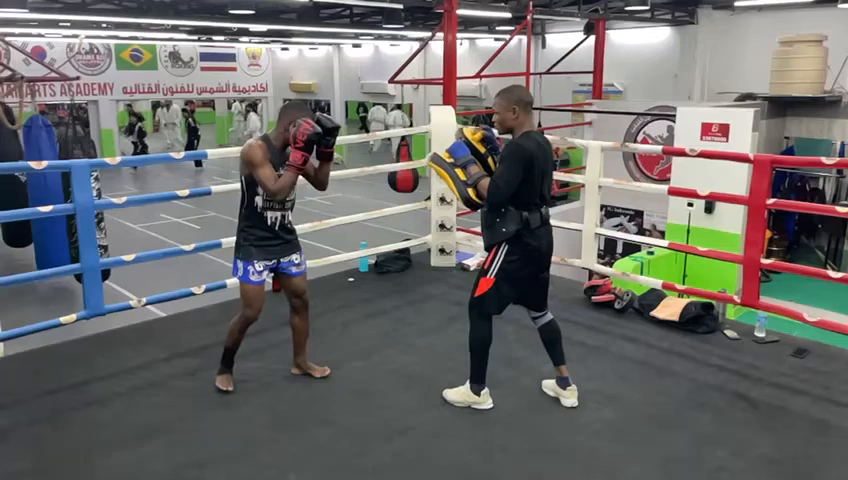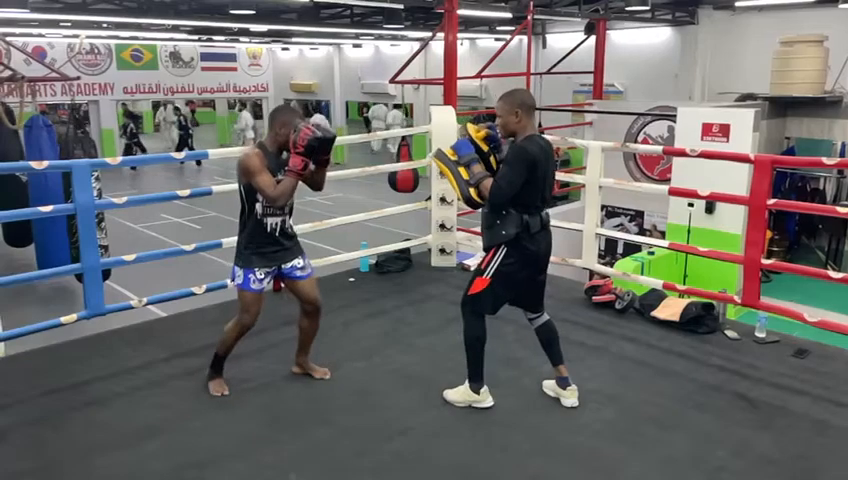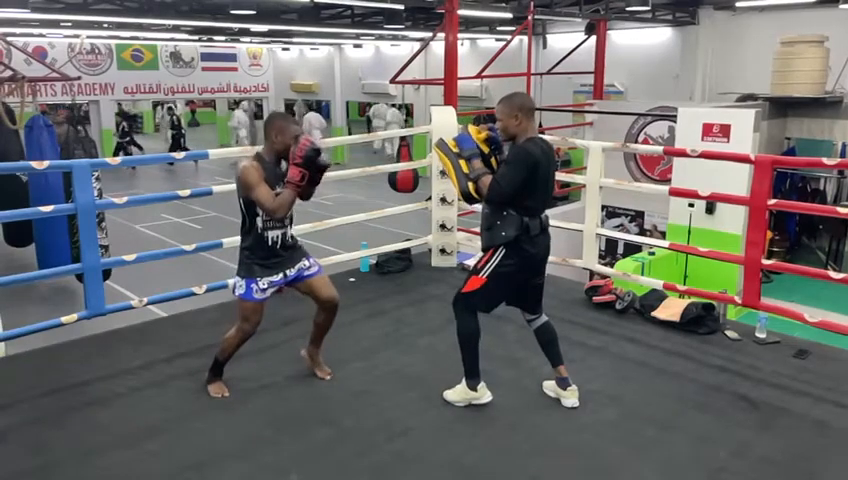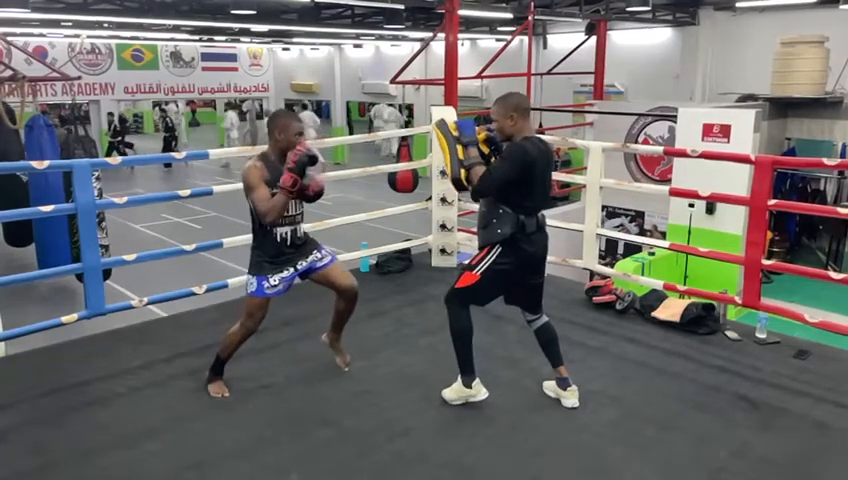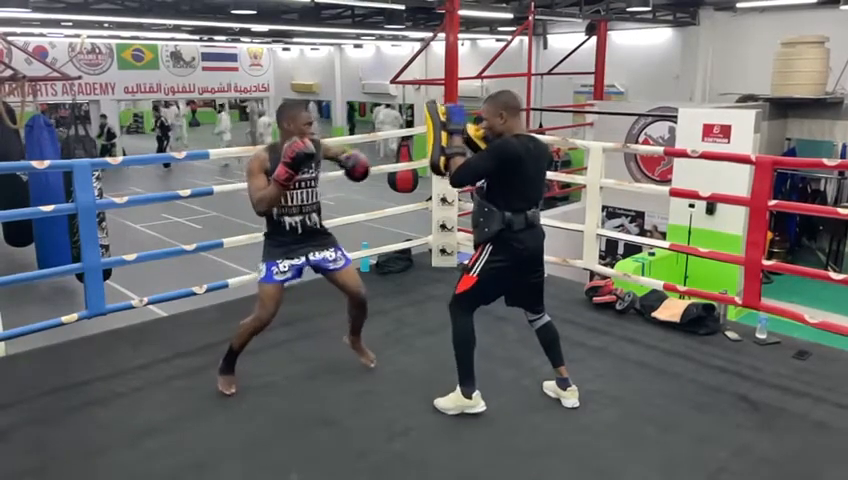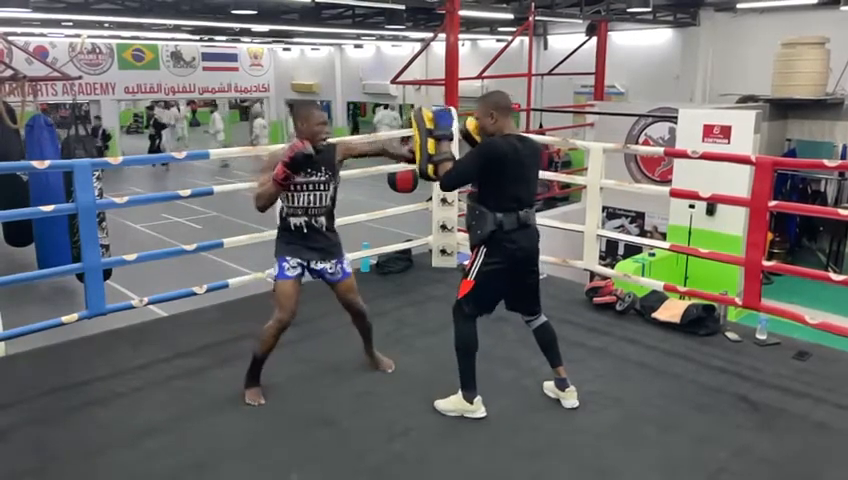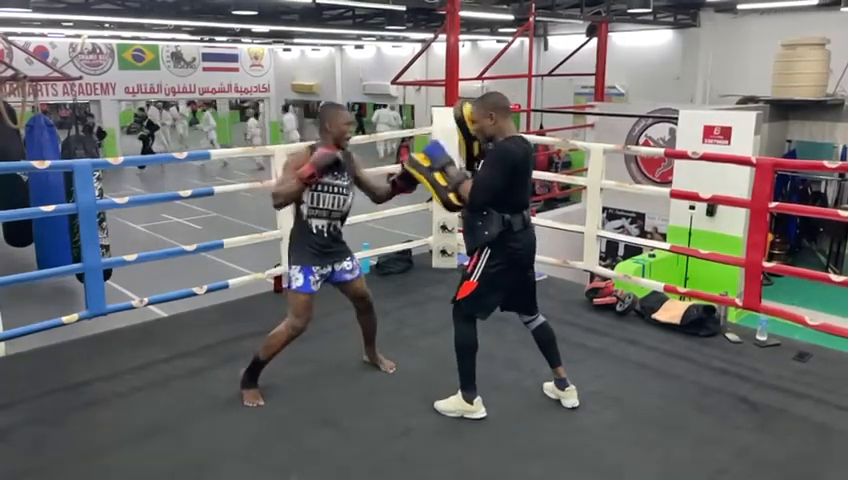
dt=0.7s
person 1, frame 1
left shoulder: (519, 148)
right shoulder: (541, 143)
left elbow: (495, 195)
left wrist: (468, 162)
right wrist: (495, 151)
left hip: (516, 242)
right hip: (538, 237)
left knee: (480, 309)
right knee: (538, 309)
left ankle: (477, 391)
right ankle: (565, 384)
person 1, frame 2
left shoulder: (522, 151)
right shoulder: (542, 146)
left elbow: (497, 196)
left wrist: (472, 161)
right wrist: (497, 151)
left hip: (515, 244)
right hip: (536, 240)
left knee: (472, 307)
right knee: (534, 310)
left ankle: (476, 389)
right ankle: (564, 384)
person 1, frame 3
left shoulder: (523, 153)
right shoulder: (543, 149)
left elbow: (494, 194)
left wrist: (473, 157)
left hip: (513, 246)
right hip: (534, 242)
left knee: (464, 304)
right knee: (532, 312)
left ankle: (473, 386)
right ankle: (564, 384)
person 1, frame 4
left shoulder: (519, 151)
right shoulder: (541, 149)
left elbow: (483, 187)
left wrist: (470, 145)
left hip: (510, 245)
right hip: (532, 241)
left knee: (456, 300)
right knee: (533, 312)
left ankle: (468, 383)
right ankle: (564, 384)
person 1, frame 5
left shoulder: (504, 149)
right shoulder: (538, 149)
left elbow: (458, 177)
left wrist: (455, 133)
right wrist: (485, 143)
left hip: (503, 243)
right hip: (531, 238)
left knee: (460, 307)
right knee: (535, 310)
left ankle: (468, 394)
right ankle: (565, 384)
person 1, frame 6
left shoulder: (492, 149)
right shoulder: (532, 148)
left elbow: (448, 181)
left wrist: (444, 139)
left hip: (498, 245)
right hip: (526, 238)
left knee: (464, 312)
right knee: (532, 311)
left ankle: (469, 398)
right ankle: (564, 385)
person 1, frame 7
left shoulder: (503, 153)
right shoulder: (522, 147)
left elbow: (475, 198)
left wrist: (446, 166)
left hip: (498, 245)
right hip: (520, 239)
left knee: (464, 313)
right knee: (528, 311)
left ankle: (468, 399)
right ankle: (563, 385)
person 2, frame 1
left shoulder: (293, 150)
right shoulder: (255, 150)
left elbow: (320, 184)
right elbow: (277, 191)
left wrist: (325, 149)
right wrist: (300, 154)
left hip: (286, 240)
right hip: (254, 244)
left knee: (300, 300)
right knee: (251, 312)
left ankle: (300, 361)
right ankle: (225, 367)
person 2, frame 2
left shoulder: (289, 155)
right shoulder: (252, 158)
left elbow: (317, 185)
right elbow: (277, 197)
left wrist: (322, 156)
right wrist: (300, 159)
left hip: (287, 246)
right hip: (255, 252)
left knee: (312, 304)
right knee: (247, 319)
left ankle: (302, 361)
right ankle: (214, 371)
person 2, frame 3
left shoulder: (285, 163)
right shoulder: (250, 170)
left elbow: (304, 196)
right elbow: (276, 211)
left wrist: (313, 174)
right wrist: (297, 171)
left hip: (290, 252)
right hip: (258, 261)
left knee: (330, 300)
right knee: (247, 327)
left ankle: (313, 351)
right ankle: (214, 375)
person 2, frame 4
left shoulder: (291, 160)
right shoulder: (255, 169)
right elbow: (268, 215)
left wrist: (310, 186)
right wrist: (293, 176)
left hip: (302, 246)
right hip: (269, 258)
left knee: (349, 288)
right knee: (250, 323)
left ankle: (334, 338)
right ankle: (214, 374)
person 2, frame 5
left shoulder: (315, 148)
right shoulder: (262, 159)
left elbow: (342, 154)
right elbow: (260, 206)
left wrist: (352, 159)
right wrist: (287, 170)
left hip: (318, 238)
right hip: (281, 245)
left knee: (358, 294)
right knee: (262, 316)
left ankle: (355, 340)
right ankle: (227, 366)
person 2, frame 6
left shoulder: (336, 152)
right shoulder: (278, 158)
left elbow: (379, 148)
right elbow: (261, 203)
left wrist: (410, 154)
right wrist: (286, 170)
left hip: (326, 244)
right hip: (291, 246)
left knee: (355, 305)
right knee: (283, 317)
left ankle: (370, 351)
right ankle: (252, 379)
person 2, frame 7
left shoulder: (350, 161)
right shoulder: (303, 157)
left elbow: (378, 195)
right elbow: (279, 199)
left wrist: (401, 183)
right wrist: (312, 169)
left hip: (337, 248)
right hip: (307, 252)
left knee: (365, 301)
right knee: (297, 323)
left ankle: (371, 352)
right ankle: (249, 378)
